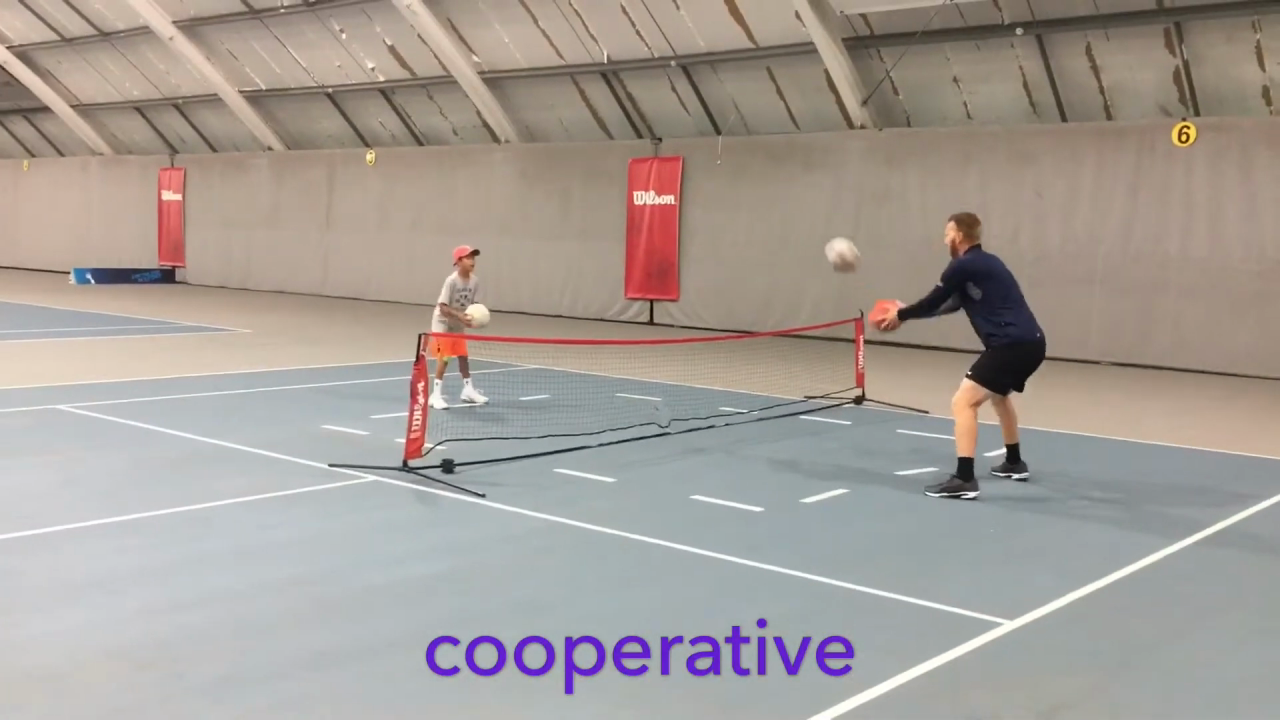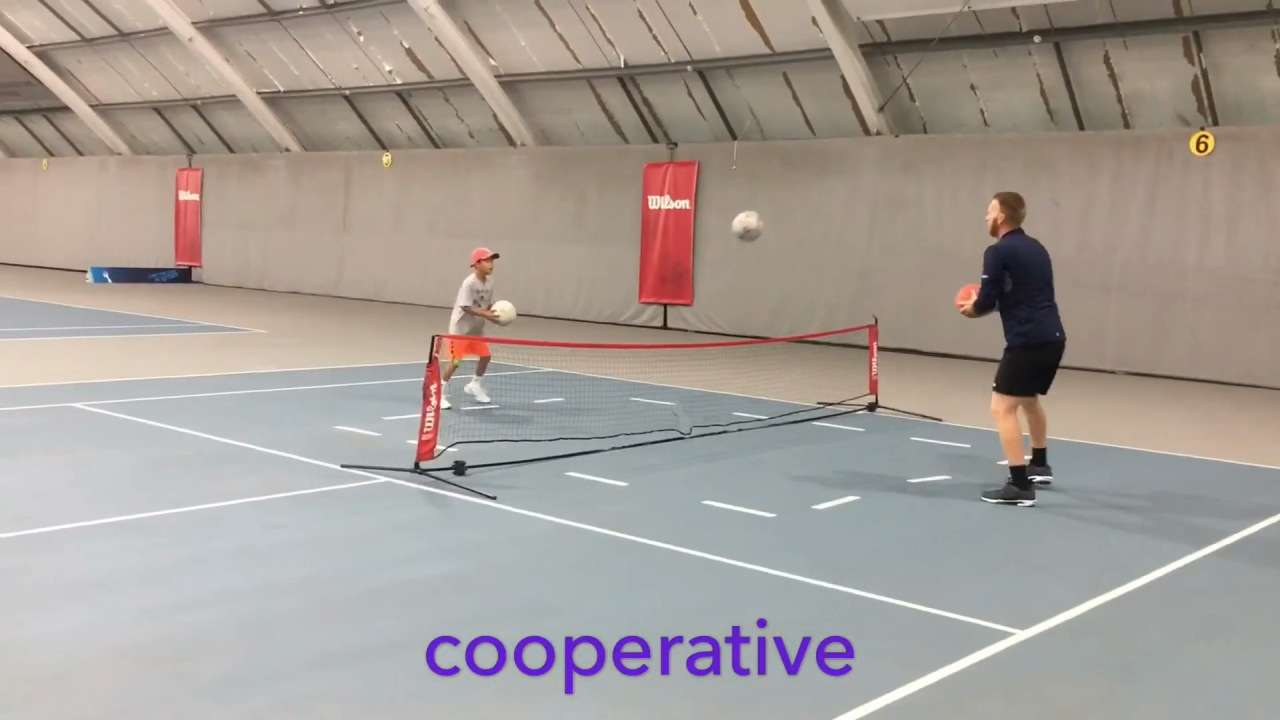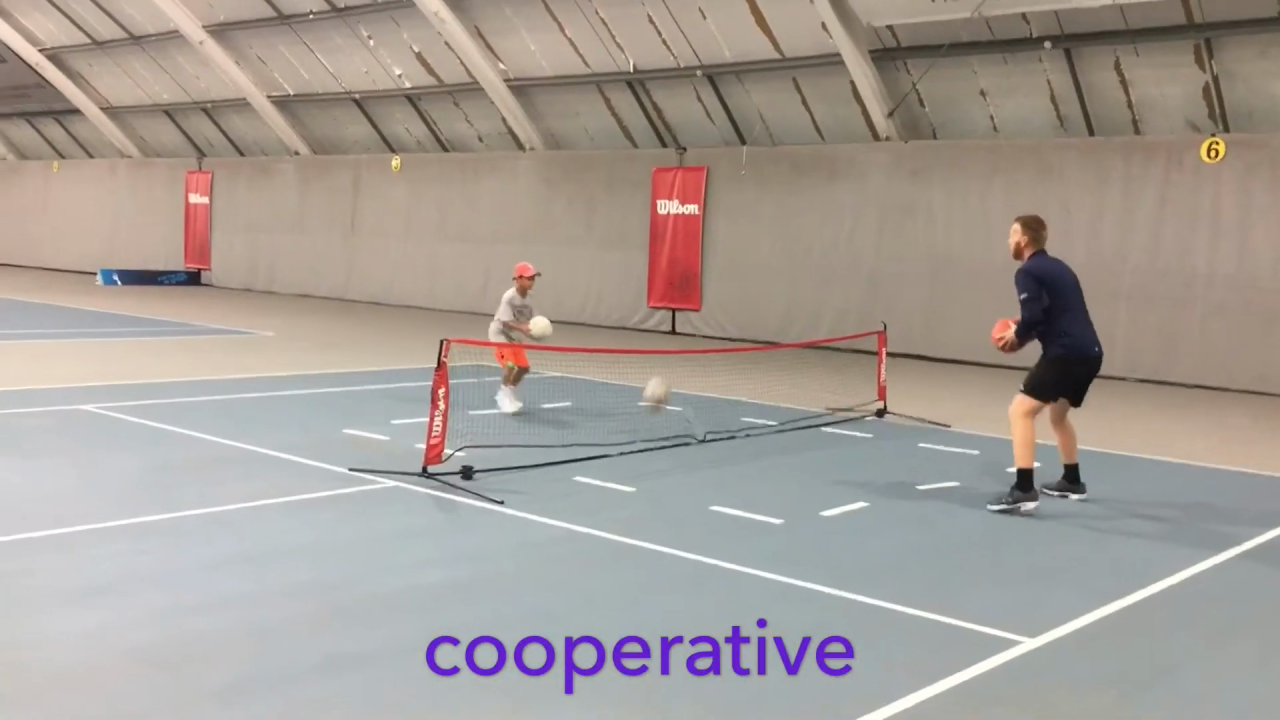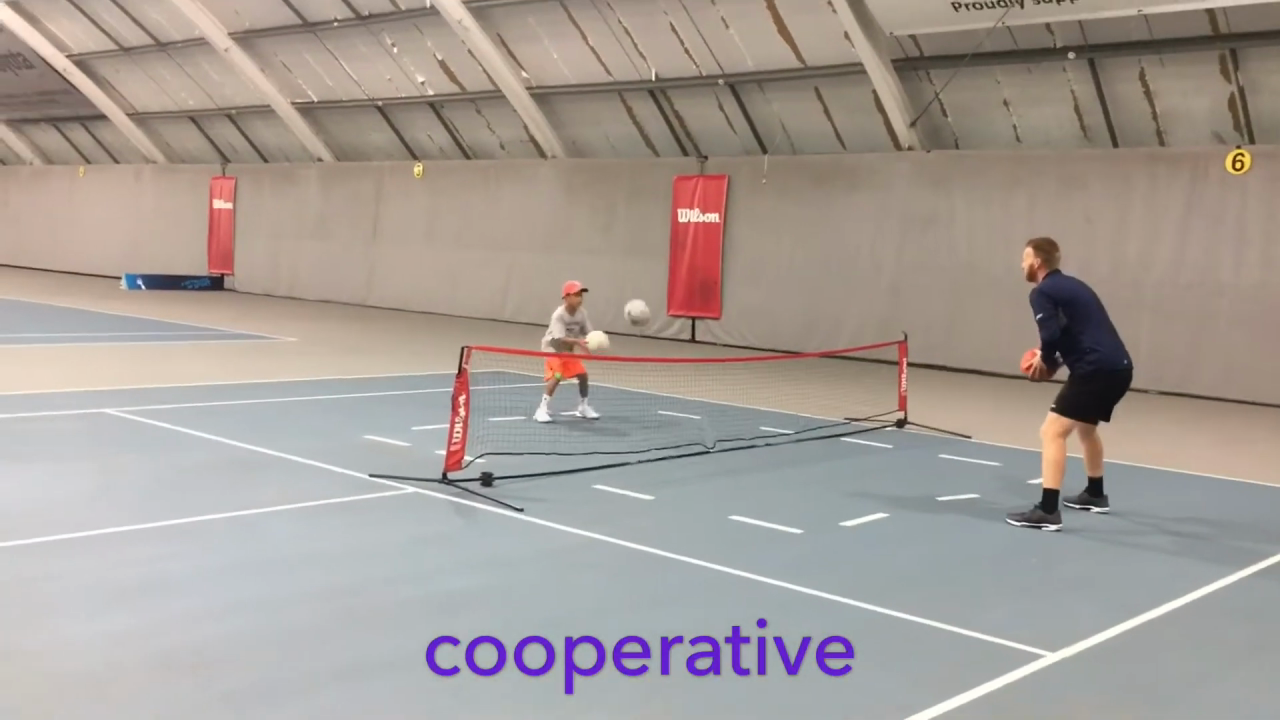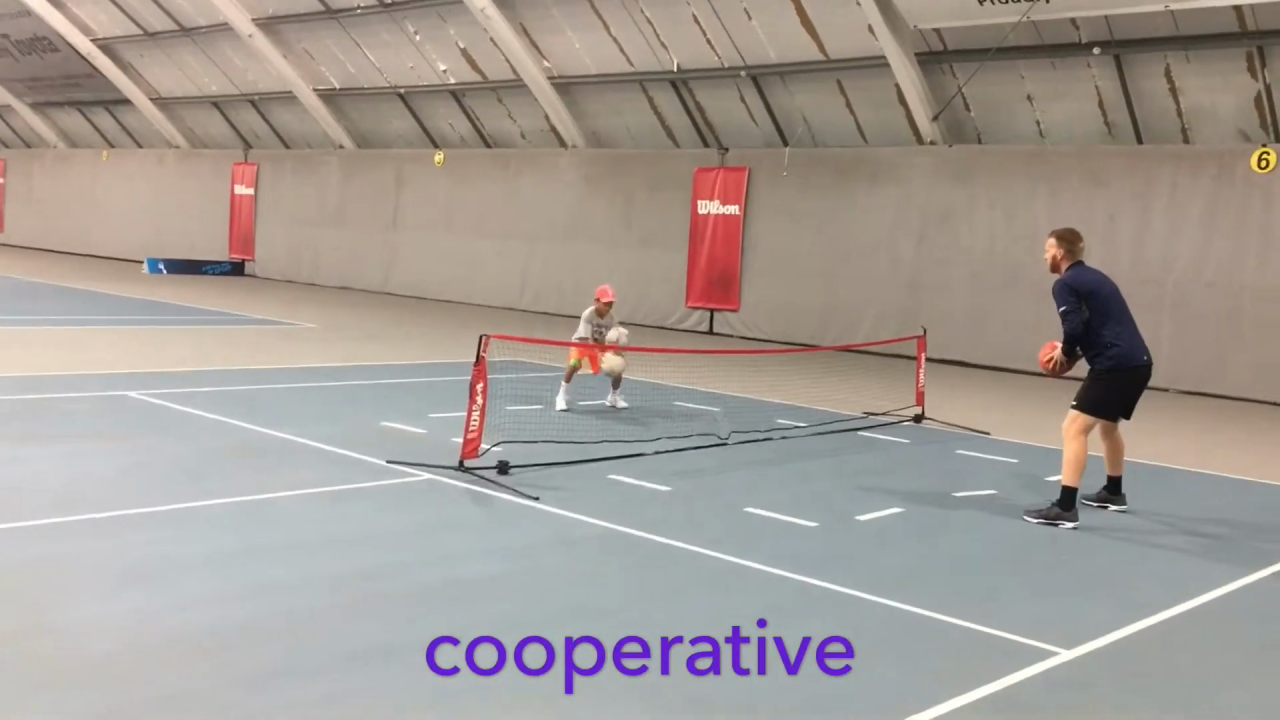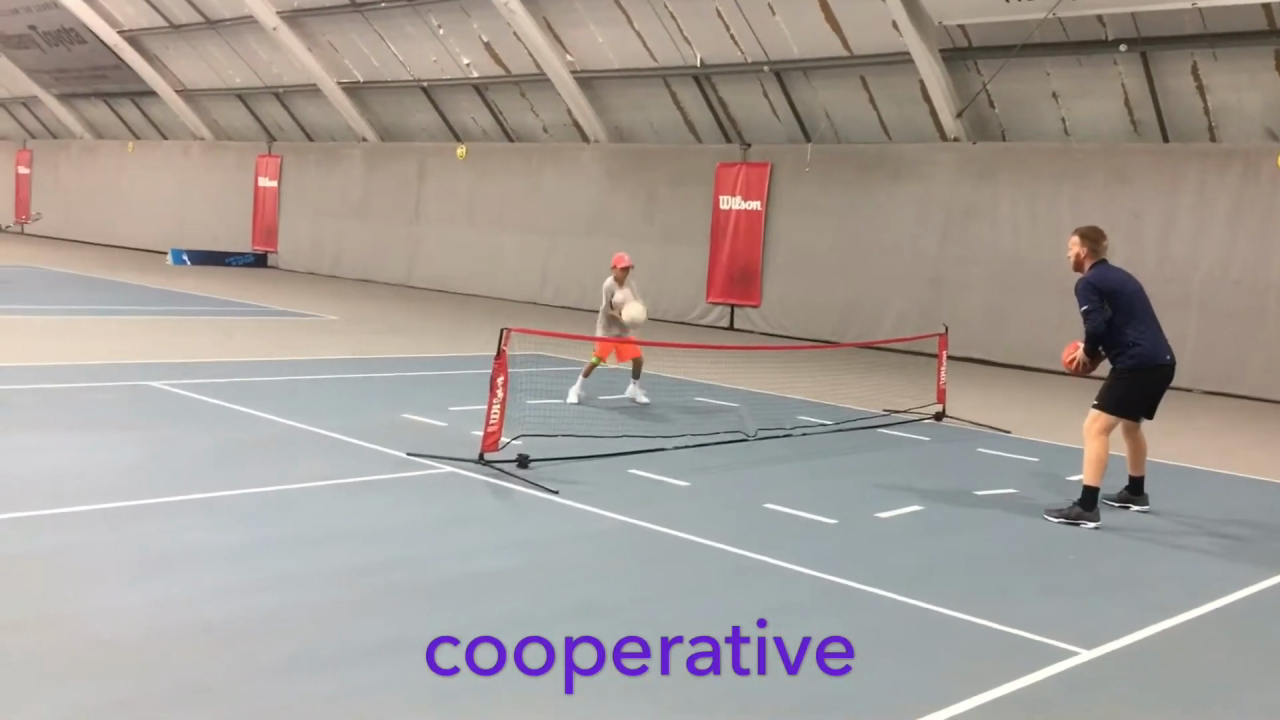
dt=0.4s
person 1, frame 1
left shoulder: (963, 266)
right shoulder: (986, 263)
left elbow: (932, 303)
right elbow: (955, 302)
left wrist: (900, 315)
right wrist: (908, 312)
left hip: (1011, 345)
right hip: (1031, 343)
left knee: (964, 402)
right knee: (999, 394)
left ankle: (964, 479)
right ankle: (1014, 462)
person 1, frame 2
left shoulder: (998, 251)
right shoulder: (1035, 248)
left elbow: (987, 299)
left wrist: (975, 307)
right wrist: (986, 303)
left hip: (1027, 342)
right hip: (1052, 338)
left knee: (1002, 408)
right knee: (1029, 400)
left ankle: (1020, 486)
right ankle: (1040, 465)
person 1, frame 3
left shoulder: (1028, 272)
right shoulder: (1058, 268)
left elbow: (1033, 317)
left wrist: (1018, 336)
right wrist: (1026, 334)
left hip: (1066, 354)
right hip: (1089, 352)
left knee: (1021, 412)
right knee: (1058, 412)
left ankle: (1024, 490)
right ankle: (1072, 481)
person 1, frame 4
left shoulder: (1042, 292)
right shoulder: (1073, 285)
left elbow: (1051, 335)
left wrist: (1045, 360)
right wrist: (1057, 360)
left hip: (1096, 370)
right hip: (1118, 367)
left knee: (1052, 431)
right knee: (1086, 427)
left ankle: (1047, 510)
right ankle: (1095, 494)
person 1, frame 5
left shoulder: (1065, 284)
right shoulder: (1095, 278)
left elbow: (1074, 328)
left wrist: (1064, 353)
right wrist: (1076, 352)
left hip: (1115, 366)
right hip: (1138, 362)
left knee: (1074, 428)
right knee: (1108, 424)
left ankle: (1065, 508)
right ankle: (1113, 493)
person 1, frame 6
left shoulder: (1088, 283)
right shoulder: (1120, 277)
left elbow: (1096, 327)
left wrist: (1087, 353)
right wrist: (1100, 353)
left hip: (1138, 365)
right hip: (1161, 362)
left knee: (1095, 428)
right knee: (1130, 423)
left ankle: (1087, 508)
right ankle: (1136, 493)
